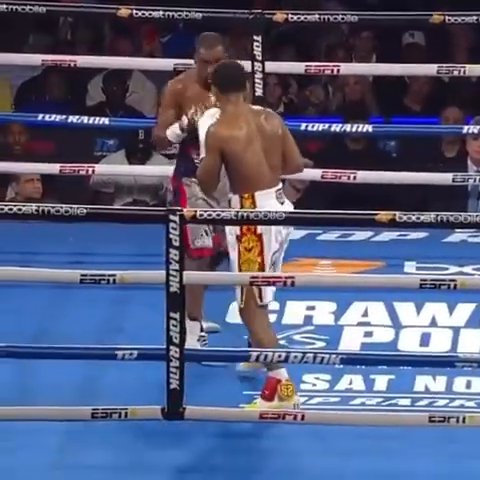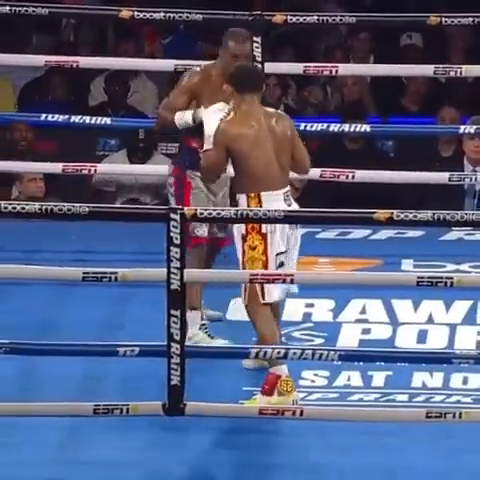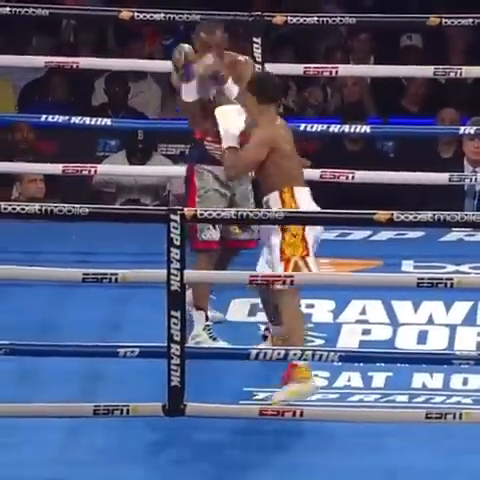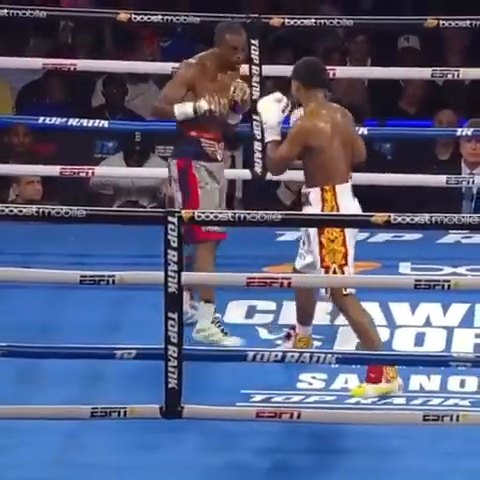
dt=0.5s
person 1, frame 1
left shoulder: (218, 131)
right shoulder: (270, 117)
left elbow: (207, 185)
right elbow: (296, 164)
left wrist: (206, 150)
left hip: (252, 216)
right hip: (278, 206)
left knee: (250, 307)
right knee: (256, 295)
left ankle: (282, 385)
right ankle: (262, 349)
person 1, frame 2
left shoulder: (228, 128)
right shoulder: (282, 120)
left elbow: (209, 176)
right elbow: (304, 166)
left wrist: (210, 136)
left hip: (258, 214)
right hip: (286, 207)
left knee: (256, 300)
right knee: (270, 291)
left ankle: (281, 383)
right ankle: (268, 349)
person 1, frame 3
left shoulder: (265, 131)
right shoulder: (275, 126)
left elbow: (234, 170)
left wrist: (229, 135)
left hip: (292, 214)
right hip: (284, 212)
left knee: (287, 291)
left ankle: (299, 371)
right ankle: (280, 337)
person 1, frame 4
left shoulder: (306, 125)
right shoulder: (341, 114)
left elbow: (275, 166)
right elbow: (359, 154)
left wrist: (271, 126)
left hip: (330, 209)
right hip: (323, 206)
left knee: (342, 295)
right knee: (303, 273)
left ankle: (384, 371)
right ankle: (301, 338)
person 2, frame 1
right shoulder: (177, 87)
right elbow: (158, 140)
right wrist: (185, 123)
right hip: (191, 178)
left knee: (217, 253)
right knee: (199, 254)
left ankle: (190, 315)
right ankle: (191, 333)
person 2, frame 2
right shoulder: (198, 78)
right elbow: (162, 117)
right wrist: (196, 115)
right hip: (191, 167)
left knee: (216, 240)
right knee: (197, 242)
left ankle: (192, 302)
right ankle: (195, 328)
person 2, frame 3
left shoulder: (242, 64)
right shoulder: (186, 69)
right elbow: (193, 116)
left wrist: (222, 79)
right wrist: (186, 75)
right hip: (206, 161)
left knee: (237, 238)
right knee: (207, 244)
left ankle: (195, 296)
right ankle: (200, 329)
person 2, frame 4
left shoulder: (234, 75)
right shoulder: (192, 69)
right elbow: (159, 108)
left wrist: (239, 106)
right wrist: (197, 107)
left hip: (216, 156)
right hip: (191, 156)
left knee: (210, 235)
right knee: (205, 236)
right ankle: (206, 322)
